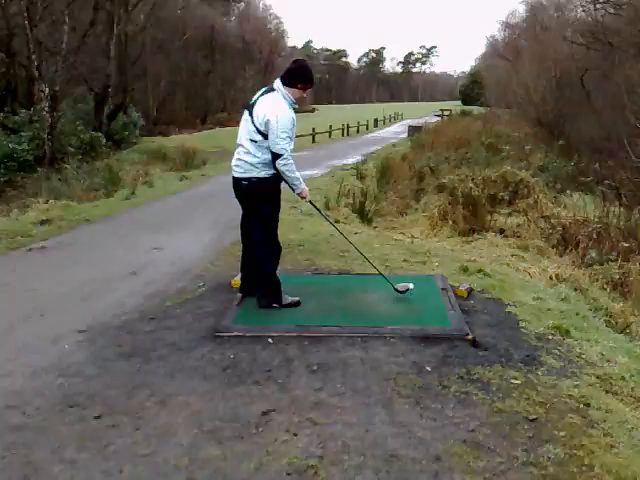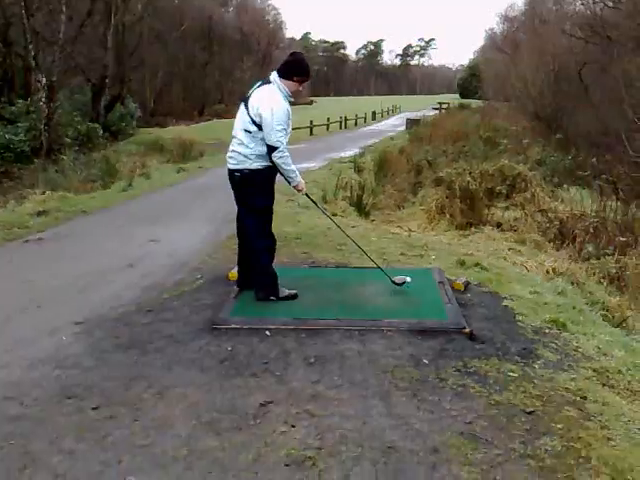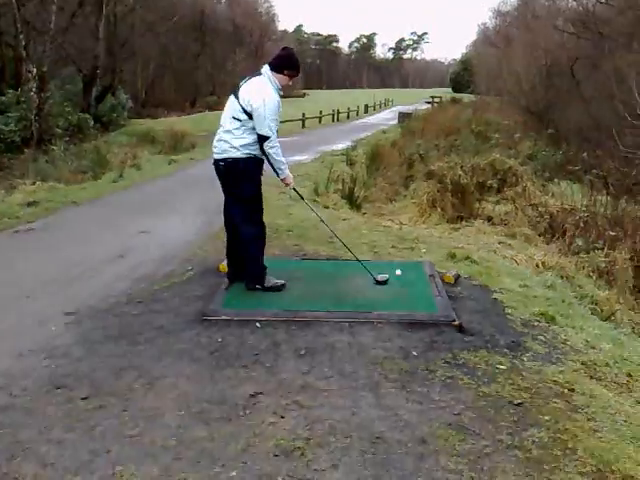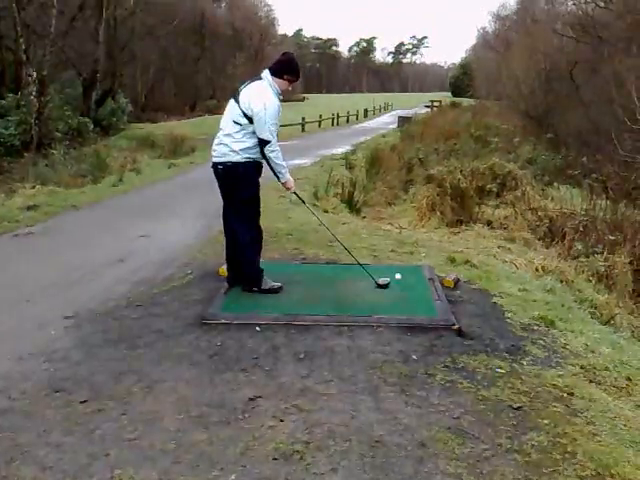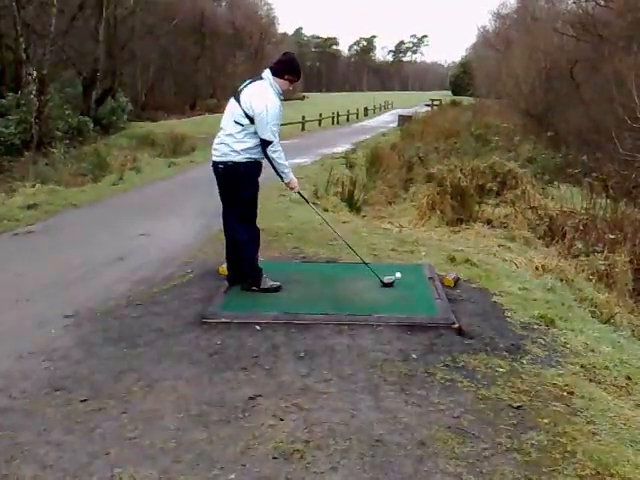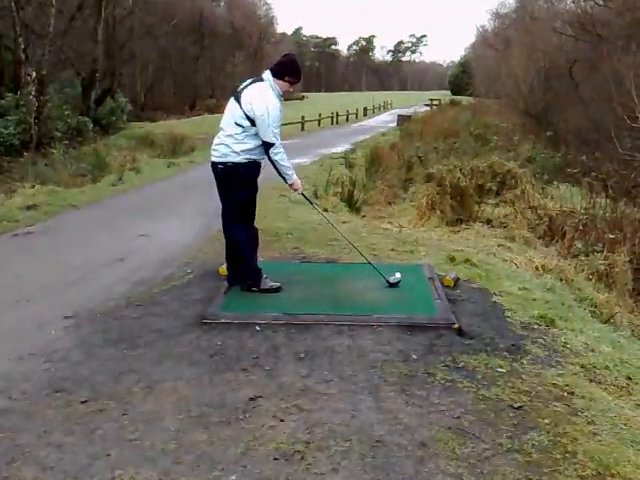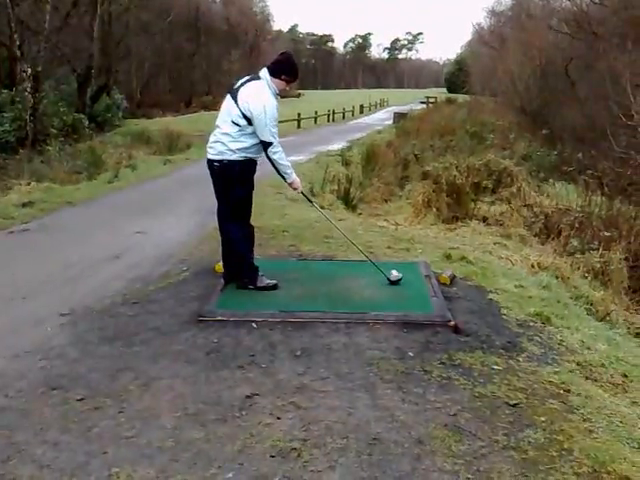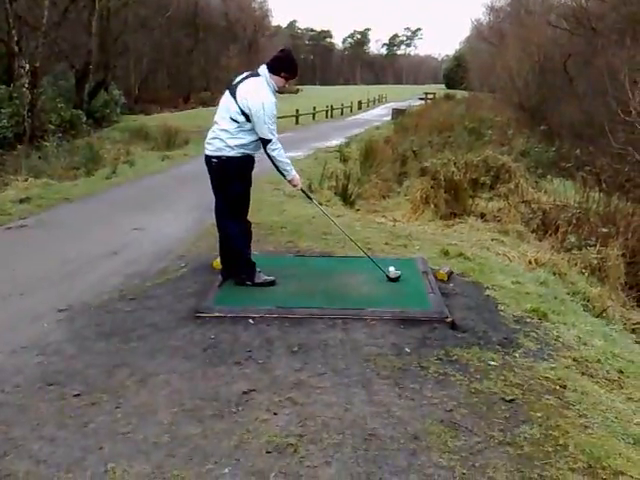
dt=0.1s
person 1, frame 1
left shoulder: (266, 95)
right shoulder: (281, 111)
right elbow: (281, 157)
right wrist: (299, 185)
left hip: (244, 174)
right hip: (260, 179)
left knee: (252, 232)
right knee: (266, 238)
left ankle: (250, 285)
right ankle: (270, 295)
person 1, frame 2
left shoulder: (263, 88)
right shoulder: (276, 103)
right elbow: (276, 149)
right wrist: (294, 178)
left hip: (240, 166)
right hip: (254, 171)
left knee: (248, 226)
right knee: (260, 230)
left ankle: (246, 278)
right ankle: (267, 288)
person 1, frame 3
left shoulder: (255, 82)
right shoulder: (266, 95)
right elbow: (267, 140)
right wrist: (283, 171)
left hip: (228, 157)
right hip: (239, 160)
left knee: (236, 216)
right knee: (251, 220)
left ankle: (237, 270)
right ankle: (256, 276)
person 1, frame 4
left shoulder: (256, 86)
right shoulder: (266, 99)
right elbow: (268, 144)
right wrist: (284, 175)
left hip: (227, 160)
right hip: (238, 164)
left knee: (235, 220)
right knee: (248, 223)
left ankle: (236, 273)
right ankle: (253, 279)
person 1, frame 5
left shoulder: (255, 85)
right shoulder: (267, 99)
right elbow: (270, 144)
right wrist: (287, 175)
left hip: (226, 159)
right hip: (238, 164)
left knee: (235, 219)
right knee: (245, 222)
left ankle: (237, 273)
right ankle: (251, 277)
person 1, frame 6
left shoulder: (254, 85)
right shoulder: (268, 101)
right elbow: (272, 146)
right wrist: (290, 177)
left hip: (225, 160)
right hip: (237, 165)
left knee: (234, 220)
right knee: (243, 222)
left ankle: (237, 273)
right ankle: (251, 278)
person 1, frame 7
left shoulder: (250, 83)
right shoulder: (264, 100)
right elbow: (271, 145)
right wrist: (291, 176)
left hip: (221, 157)
right hip: (233, 162)
left knee: (230, 218)
right knee: (239, 220)
left ankle: (233, 271)
right ankle: (247, 275)
person 1, frame 8
left shoulder: (249, 79)
right shoulder: (263, 97)
right elbow: (270, 142)
right wrist: (290, 174)
left hip: (219, 154)
right hip: (230, 158)
left knee: (228, 214)
right knee: (236, 216)
left ankle: (231, 267)
right ankle: (244, 272)
